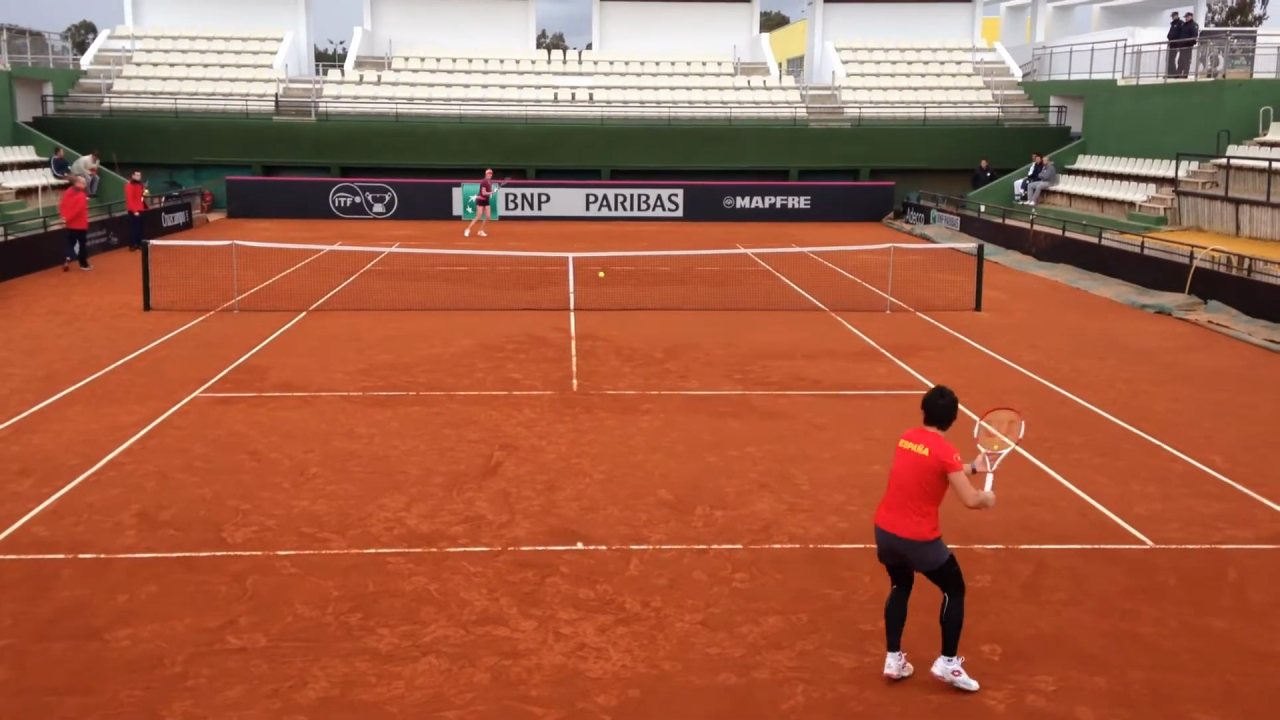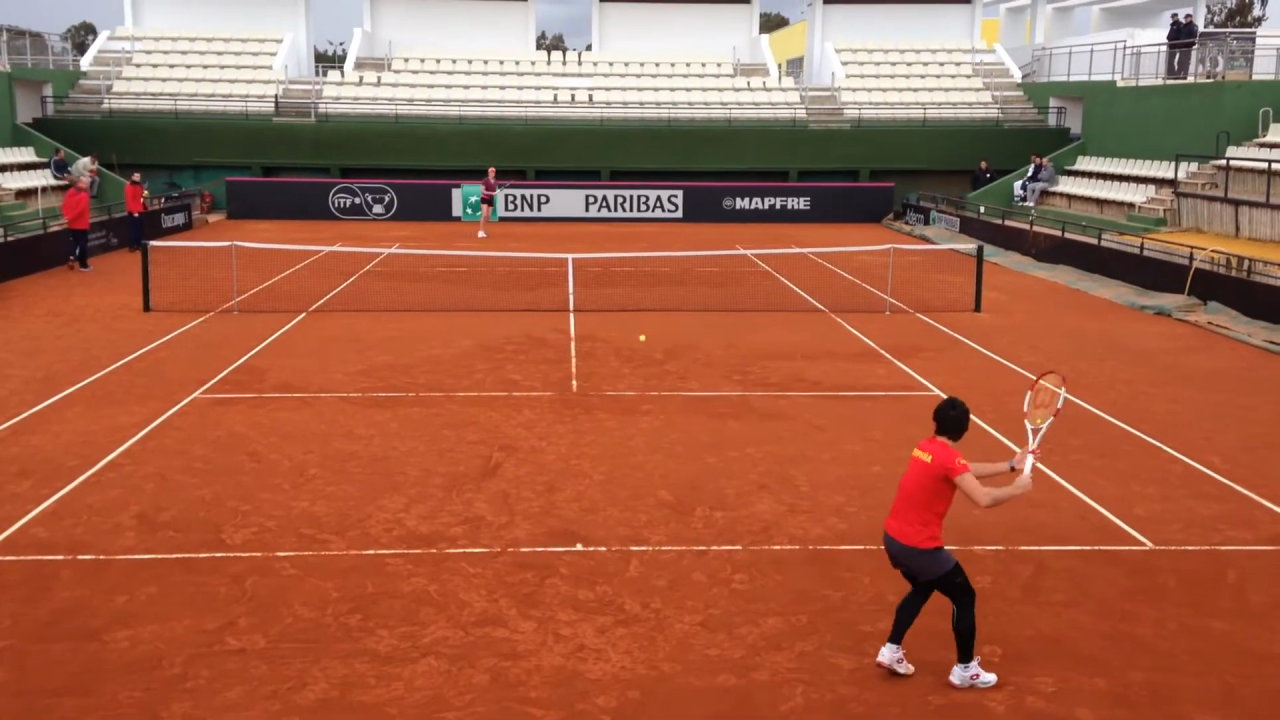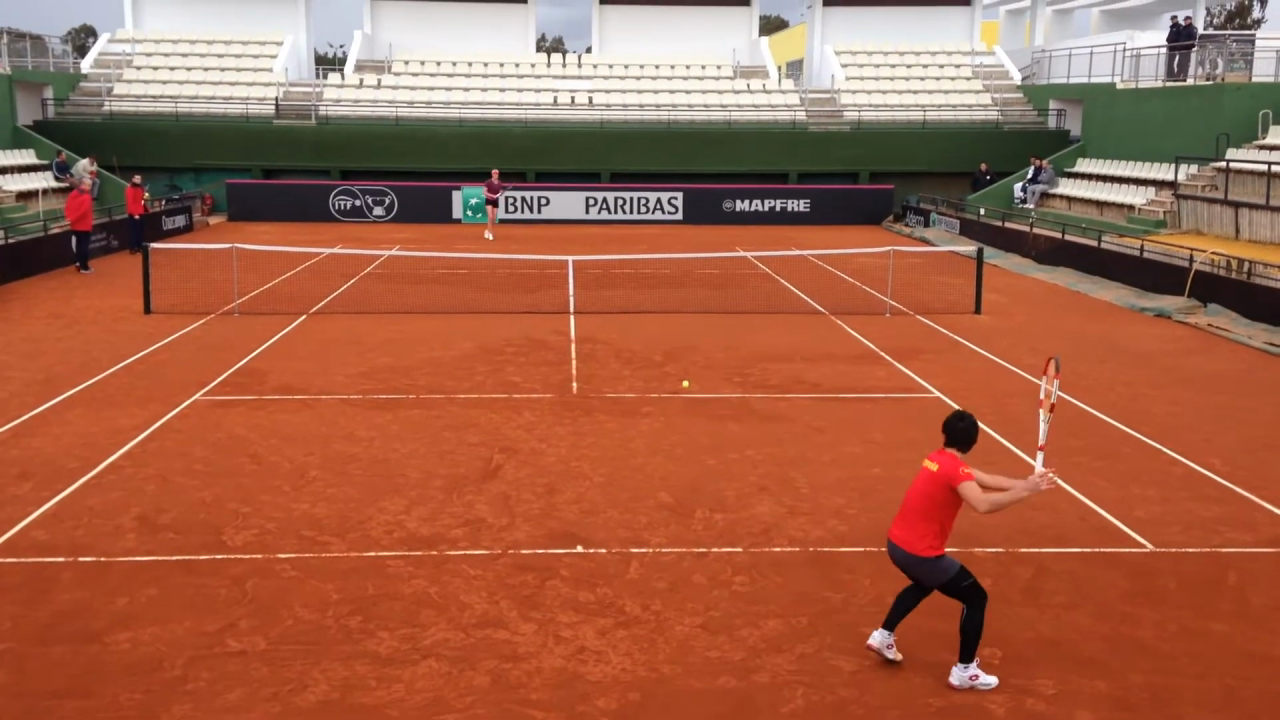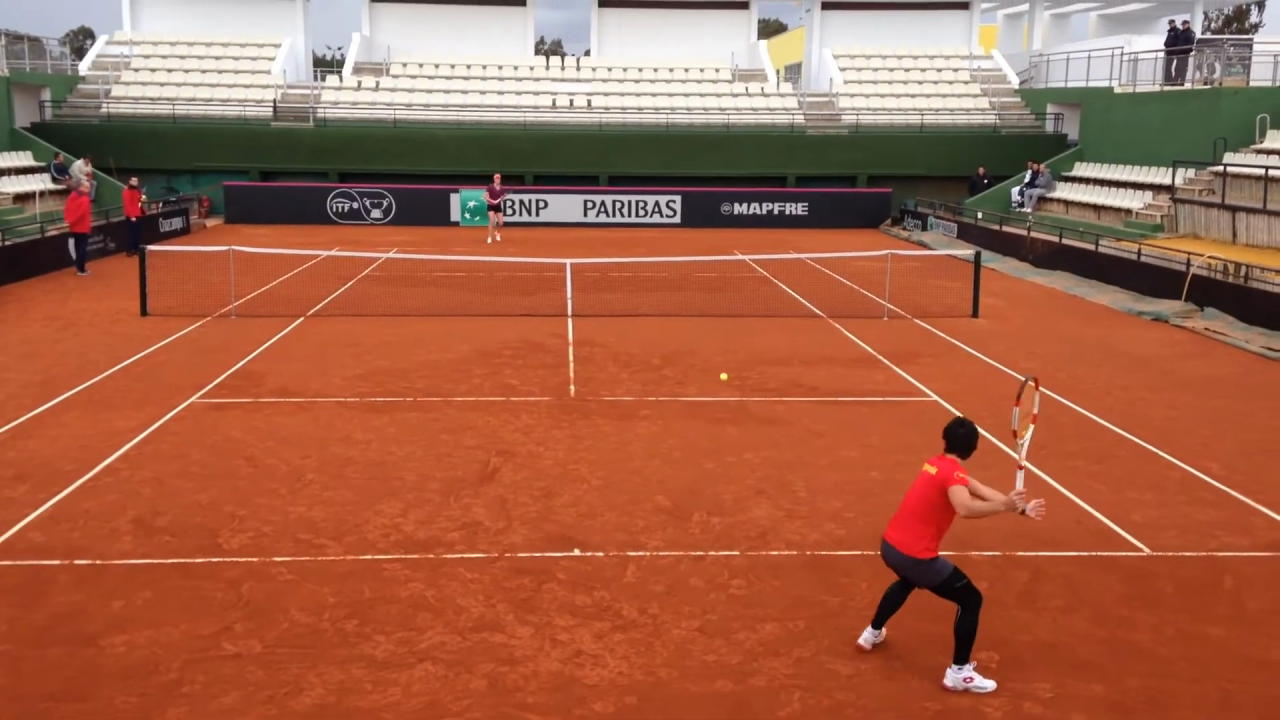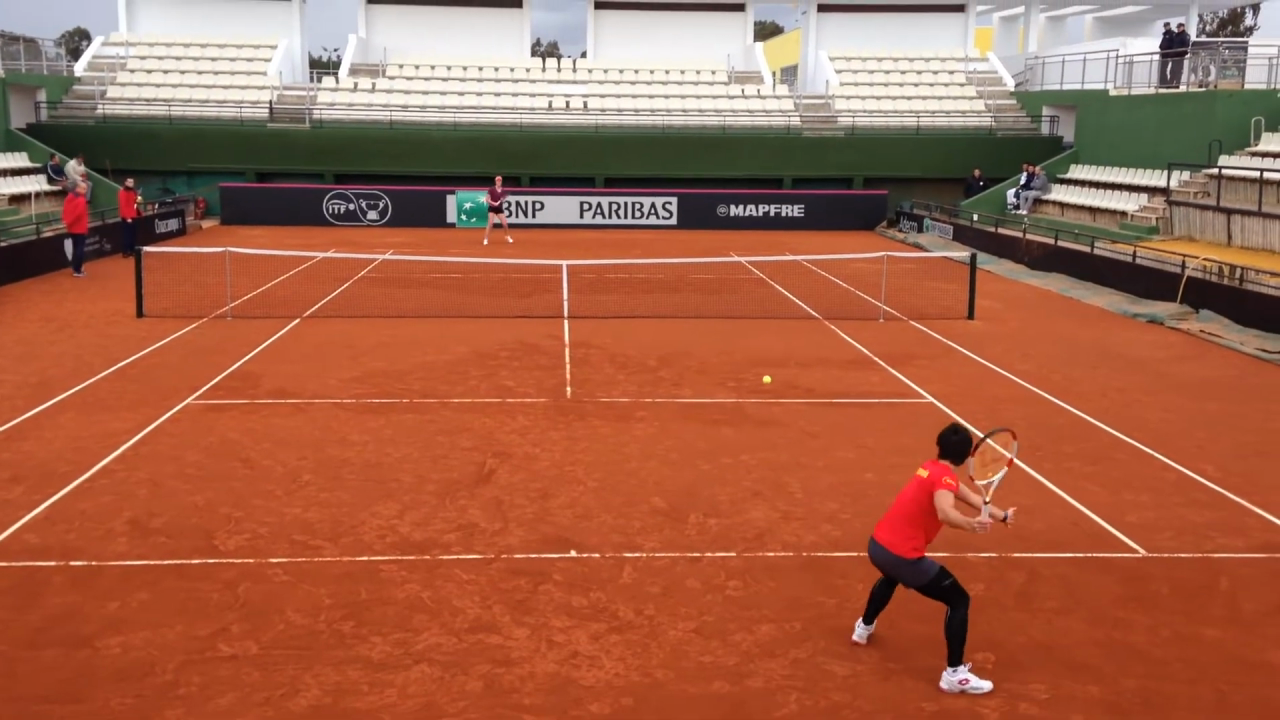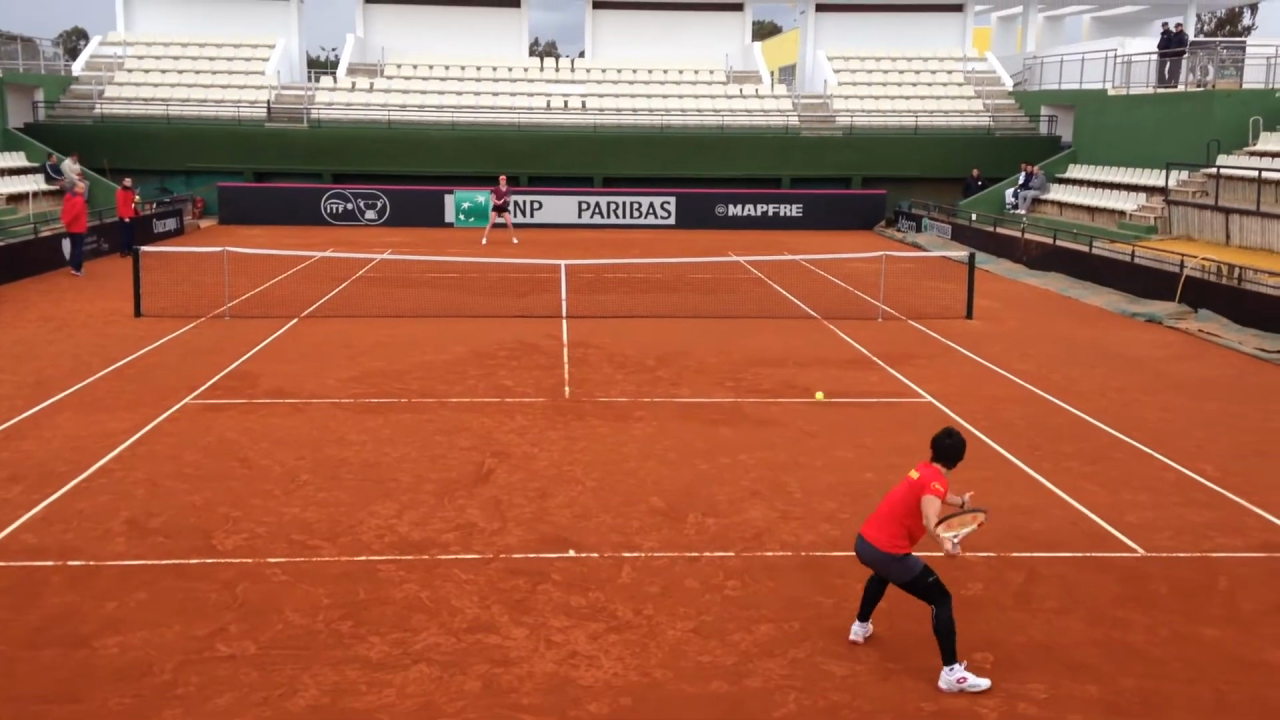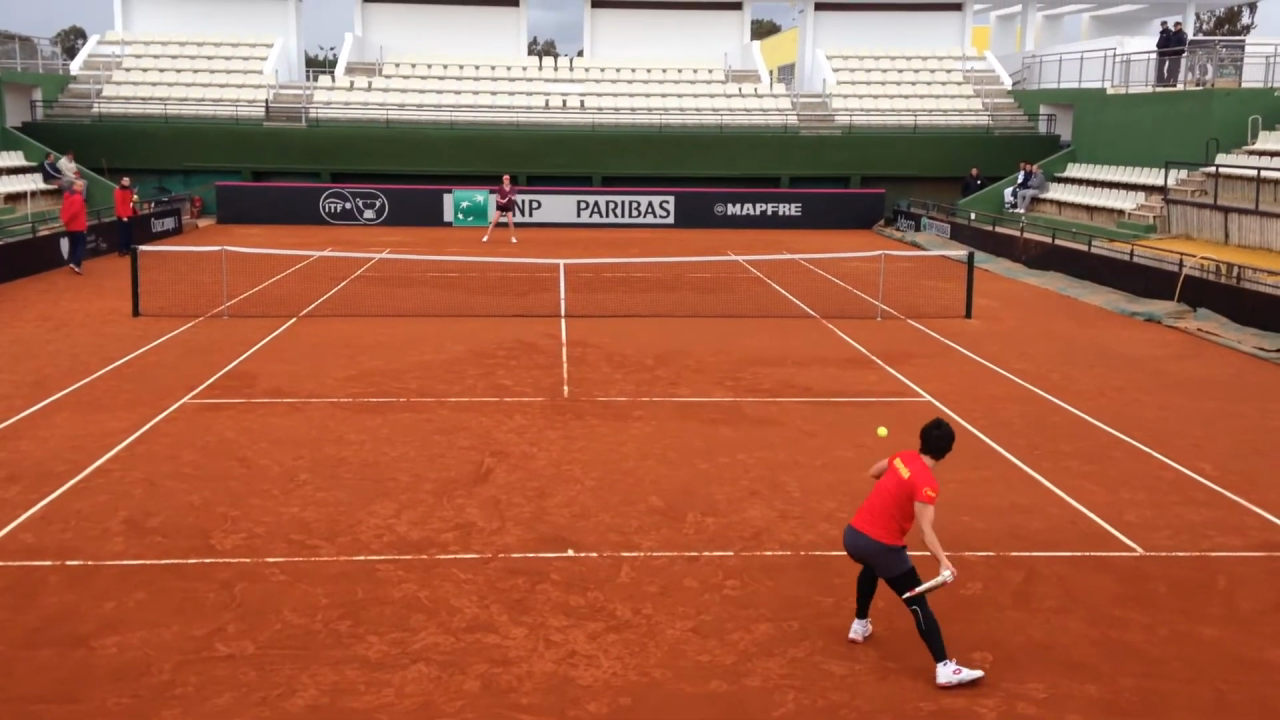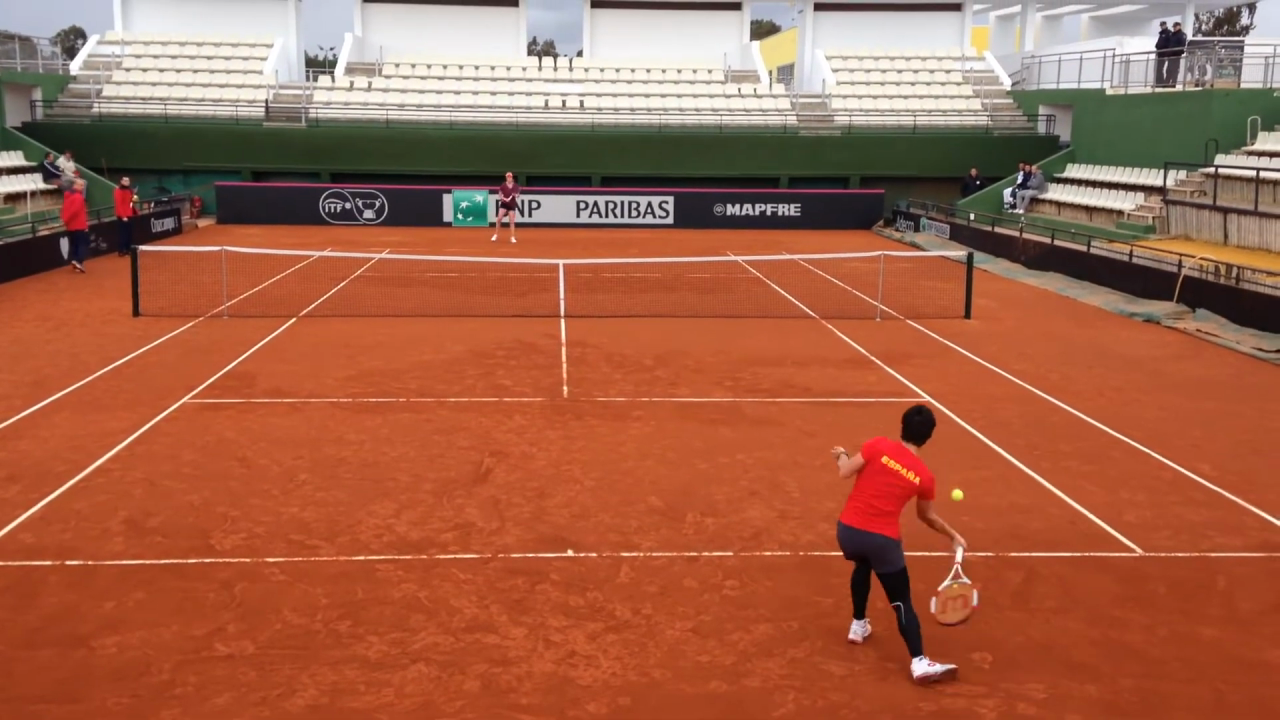
dt=0.1s
person 1, frame 1
left shoulder: (906, 438)
right shoulder: (945, 451)
right elbow: (970, 499)
left wrist: (970, 468)
right wrist: (988, 498)
left hip: (884, 530)
right hip: (920, 538)
left knee: (900, 587)
right knee: (954, 591)
left ankle: (893, 658)
right ankle: (948, 663)
person 1, frame 2
left shoulder: (925, 447)
right shoulder: (950, 459)
left elbow: (968, 471)
right elbow: (983, 498)
left wrist: (1009, 466)
right wrist: (1019, 488)
left hip: (892, 538)
right hip: (919, 547)
left knee: (921, 590)
right knee: (964, 598)
left ankle: (892, 651)
right ankle: (964, 669)
person 1, frame 3
left shoulder: (936, 458)
right shoulder: (955, 468)
left elbow: (981, 480)
right elbow: (982, 505)
left wrist: (1028, 482)
right wrist: (1025, 491)
left hip: (896, 544)
right hip: (922, 555)
left knee: (922, 585)
right knee: (976, 599)
left ankle: (883, 636)
right ankle: (964, 671)
person 1, frame 4
left shoulder: (937, 464)
right shoulder: (954, 473)
left elbow: (982, 492)
right elbow: (965, 507)
left wrist: (1021, 507)
right wrist: (1004, 503)
left hip: (890, 545)
right hip: (916, 556)
left knee: (907, 581)
right knee: (972, 601)
left ankle: (872, 633)
right ankle: (959, 672)
person 1, frame 5
left shoulder: (932, 469)
right shoulder: (945, 478)
left elbow: (970, 497)
right elbow: (945, 513)
left wrist: (1002, 515)
right wrist: (971, 524)
left hip: (877, 545)
right hip: (902, 556)
left knee: (891, 577)
right knee: (959, 601)
left ankle: (864, 628)
right ankle: (954, 674)
person 1, frame 6
left shoulder: (921, 470)
right shoulder: (936, 483)
right elbow: (930, 522)
left wrist: (960, 501)
right wrist: (946, 544)
left hip: (864, 542)
right hip: (889, 553)
left knee: (882, 572)
right knee: (941, 602)
left ankle: (860, 627)
right ankle: (952, 672)
person 1, frame 7
left shoulder: (902, 457)
right shoulder: (926, 484)
left elbow: (873, 472)
right elbow: (926, 529)
right wrist: (942, 560)
left hip: (852, 535)
right hip: (881, 544)
left knee: (872, 567)
right knee: (918, 603)
left ankle: (860, 625)
right ankle: (945, 668)
person 1, frame 8
left shoulder: (879, 445)
right shoulder: (924, 476)
left elbow: (844, 472)
right elbow: (927, 517)
left wrist: (842, 455)
right wrist: (952, 535)
left hip: (847, 530)
right hip: (883, 538)
left knee: (862, 567)
right knee: (900, 601)
left ankle: (858, 625)
right ankle: (920, 662)
